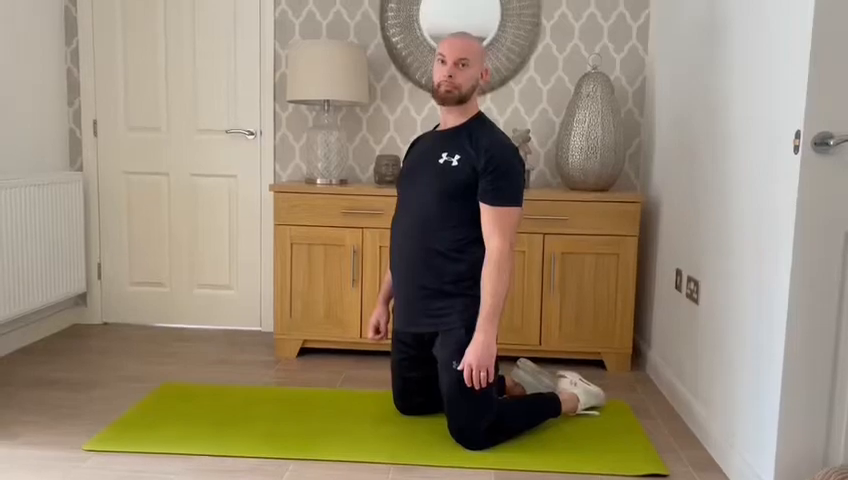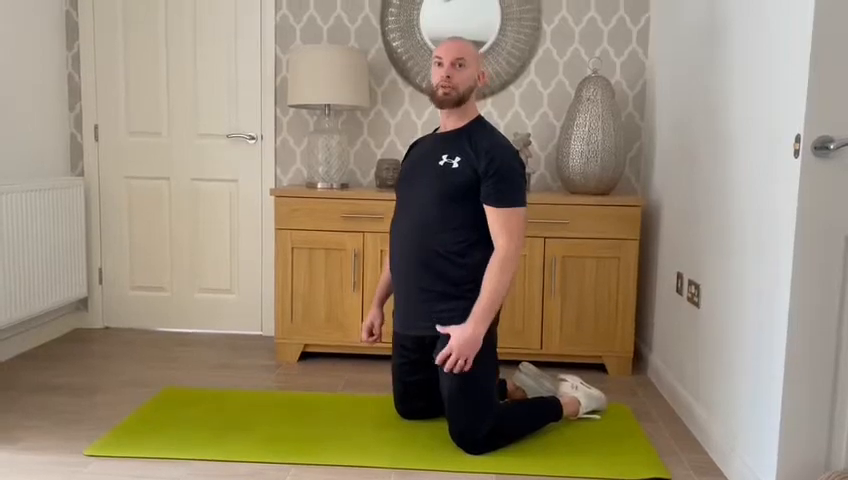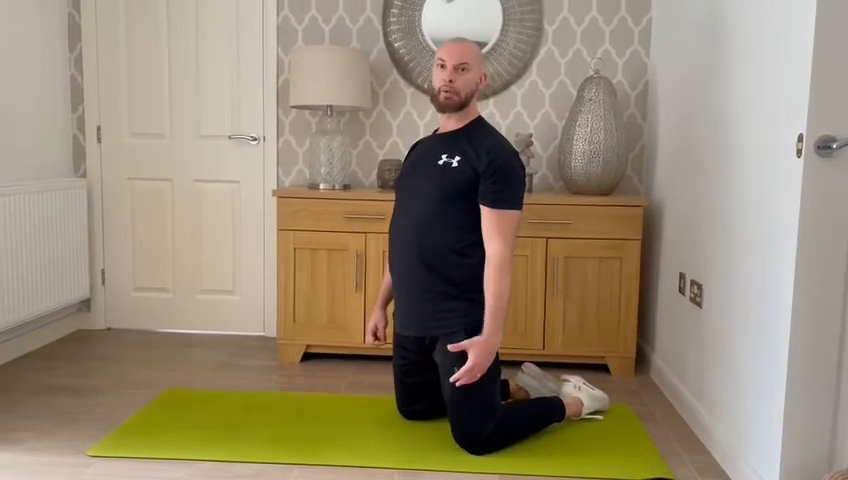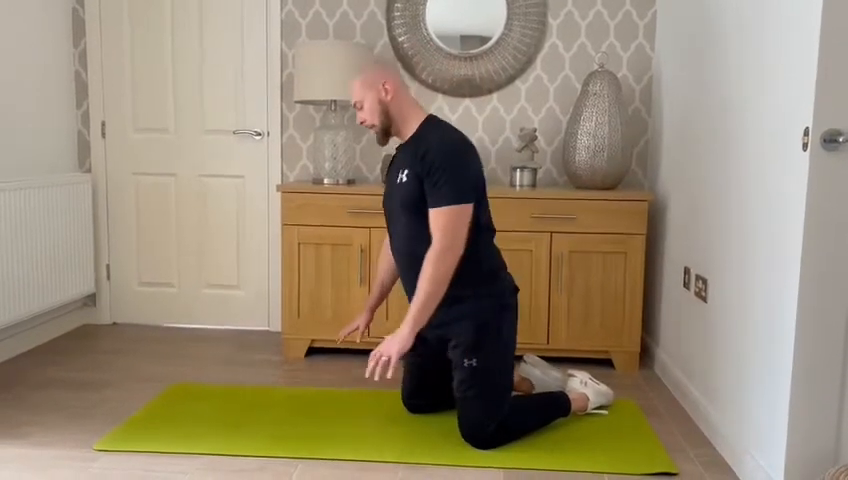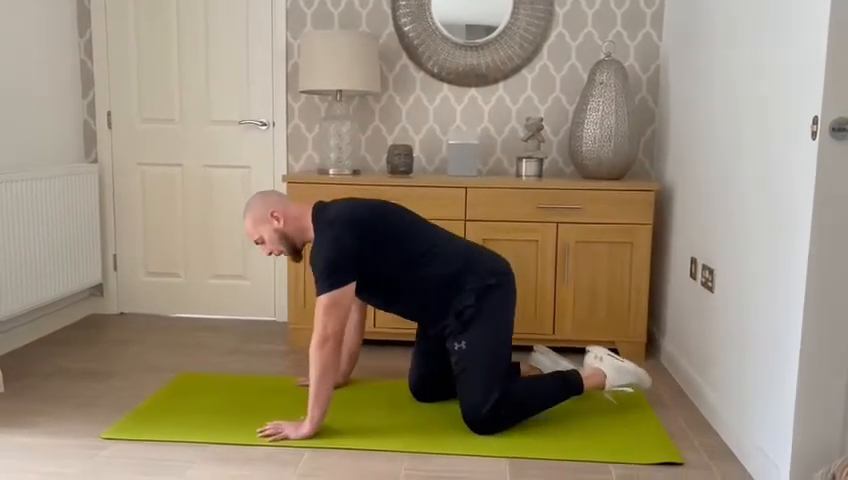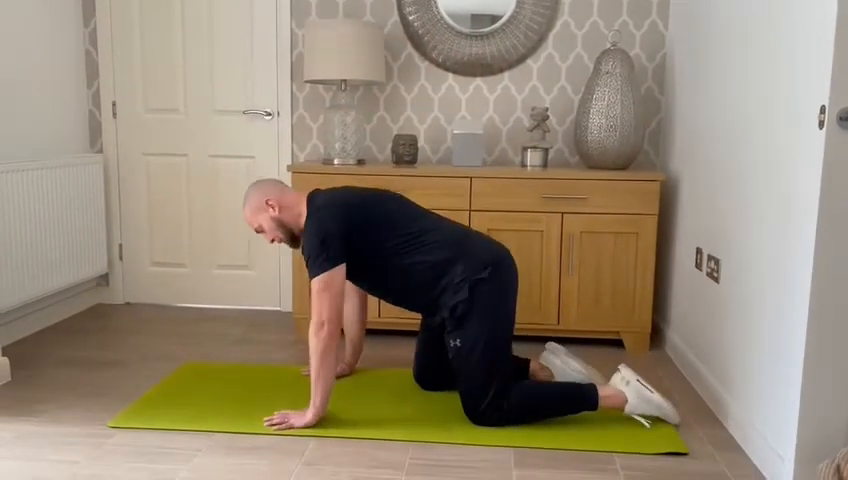
dt=0.7s
person 1, frame 1
left shoulder: (494, 150)
right shoulder: (421, 145)
left elbow: (498, 248)
left wrist: (485, 334)
right wrist: (384, 301)
left hip: (459, 316)
right hip: (411, 312)
left knee: (472, 432)
right knee: (411, 402)
left ankle: (567, 397)
right ankle: (507, 384)
person 1, frame 2
left shoulder: (493, 152)
right shoulder: (419, 149)
left elbow: (507, 248)
left wrist: (476, 325)
right wrist: (378, 302)
left hip: (458, 318)
right hip: (411, 316)
left knee: (473, 436)
right knee: (411, 407)
left ankle: (567, 401)
right ankle: (510, 389)
person 1, frame 3
left shoulder: (494, 154)
right shoulder: (421, 150)
left elbow: (498, 251)
left wrist: (491, 335)
right wrist: (380, 305)
left hip: (460, 321)
right hip: (411, 318)
left knee: (475, 436)
right knee: (413, 407)
left ankle: (571, 401)
right ankle: (514, 388)
person 1, frame 4
left shoulder: (445, 149)
right shoulder: (402, 157)
left elbow: (446, 247)
right elbow: (397, 243)
left wrist: (405, 331)
right wrist: (370, 308)
left hip: (477, 311)
right hip: (435, 311)
left knee: (481, 431)
right knee: (418, 401)
left ankle: (579, 397)
right ankle: (520, 378)
person 1, frame 5
left shoulder: (332, 238)
right shoulder: (336, 225)
left elbow: (326, 339)
right elbow: (354, 308)
left wrist: (310, 423)
right wrist: (342, 373)
left hip: (479, 292)
right hip: (451, 299)
left knee: (484, 415)
right knee: (425, 388)
left ankle: (597, 374)
right ankle: (534, 369)
person 1, frame 6
left shoulder: (320, 224)
right shoulder: (336, 213)
left elbow: (324, 323)
right elbow: (354, 294)
left wrist: (313, 412)
right wrist: (348, 362)
left hip: (477, 283)
right hip: (471, 276)
left knee: (486, 407)
right knee: (429, 376)
left ankle: (618, 394)
right ankle: (544, 368)
